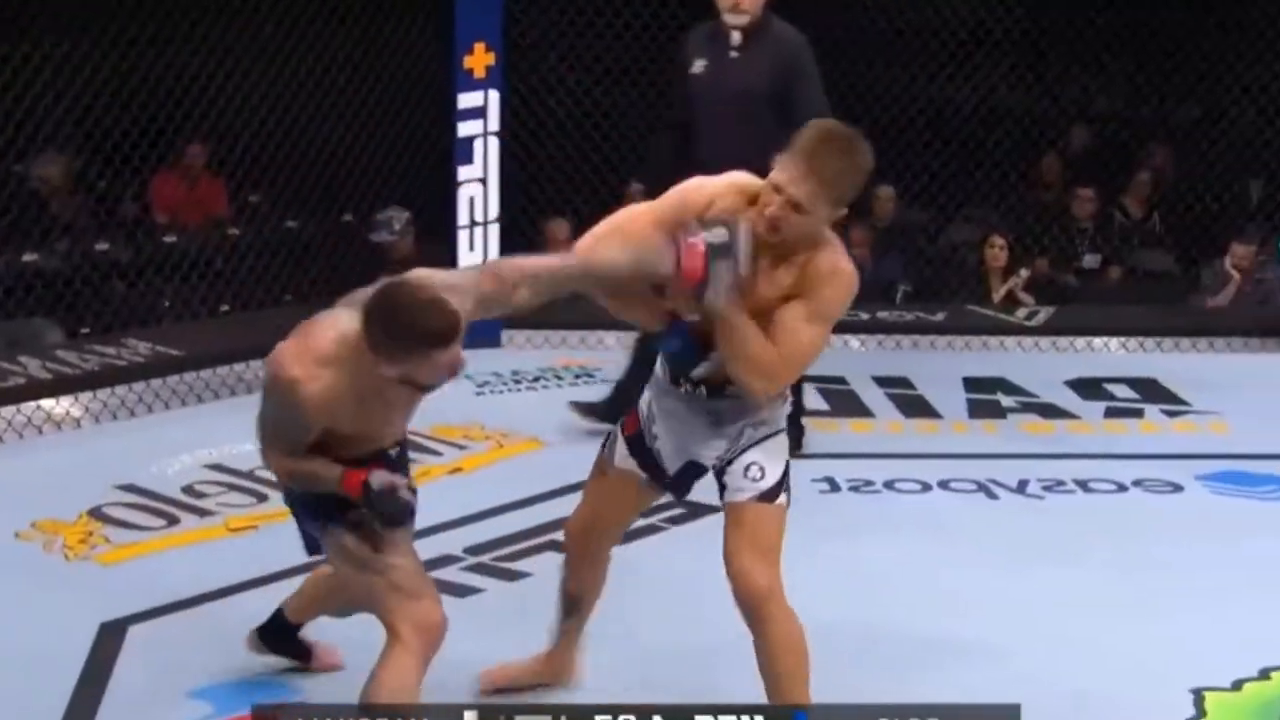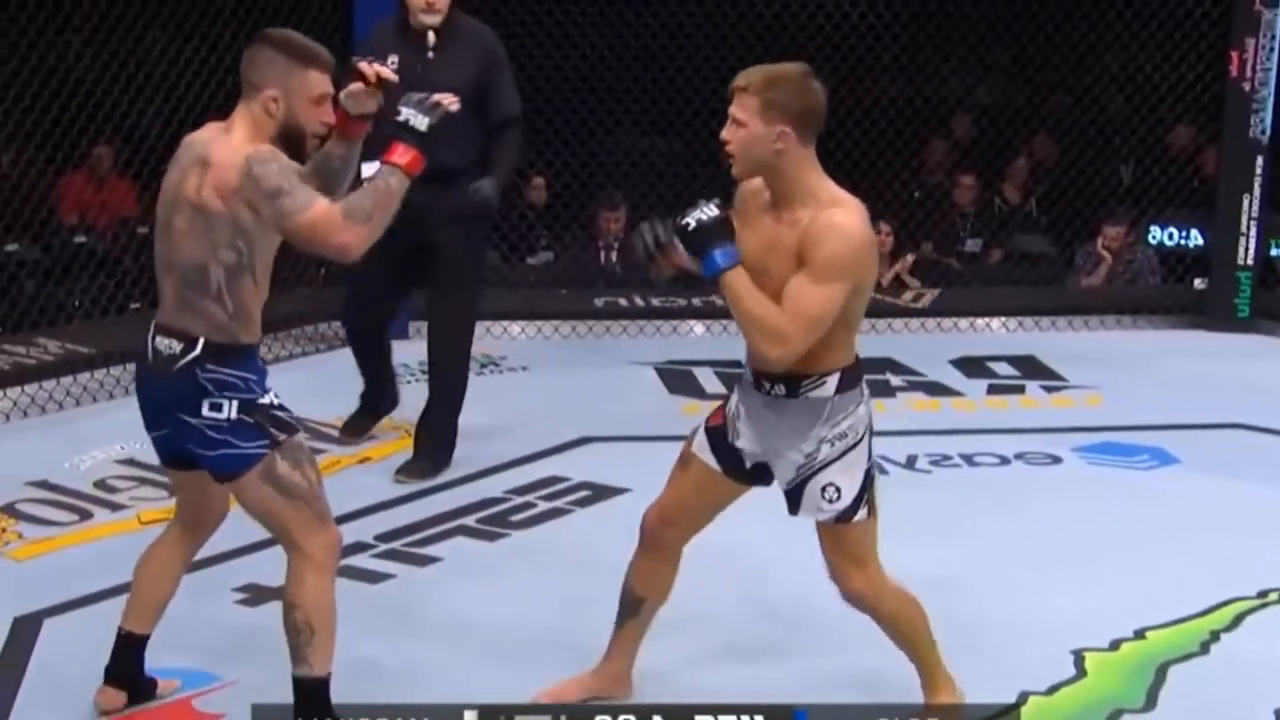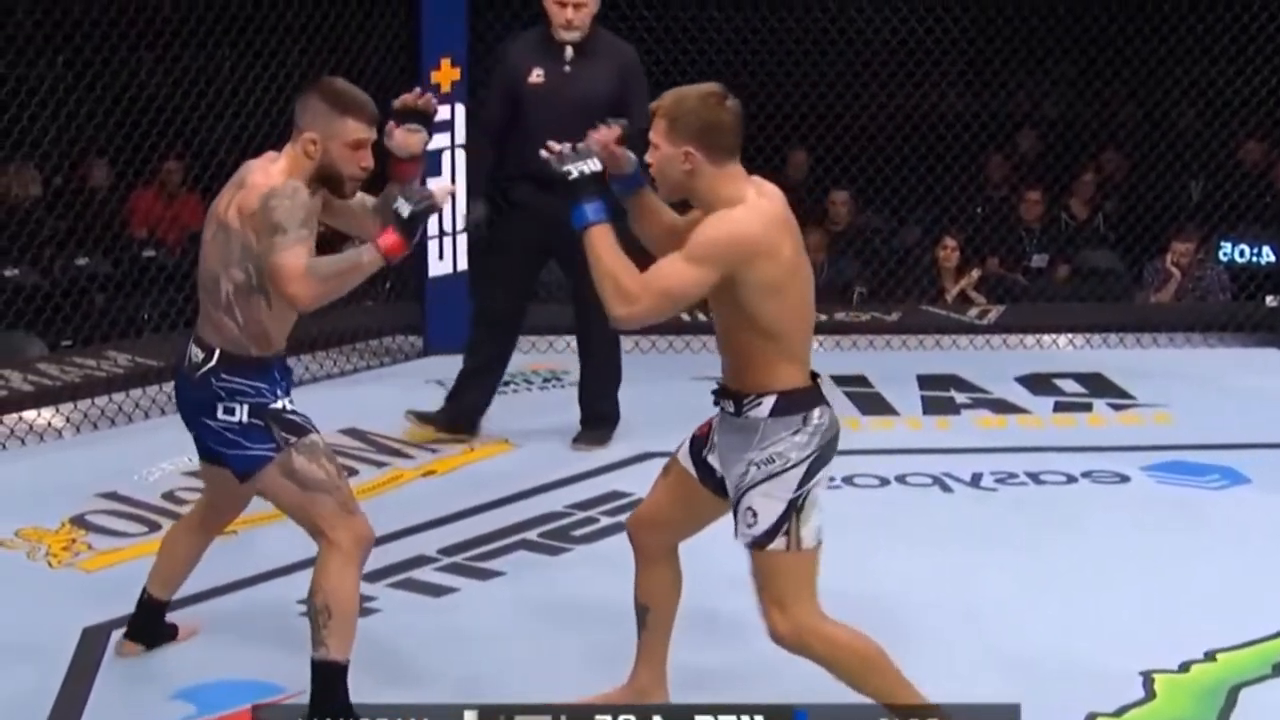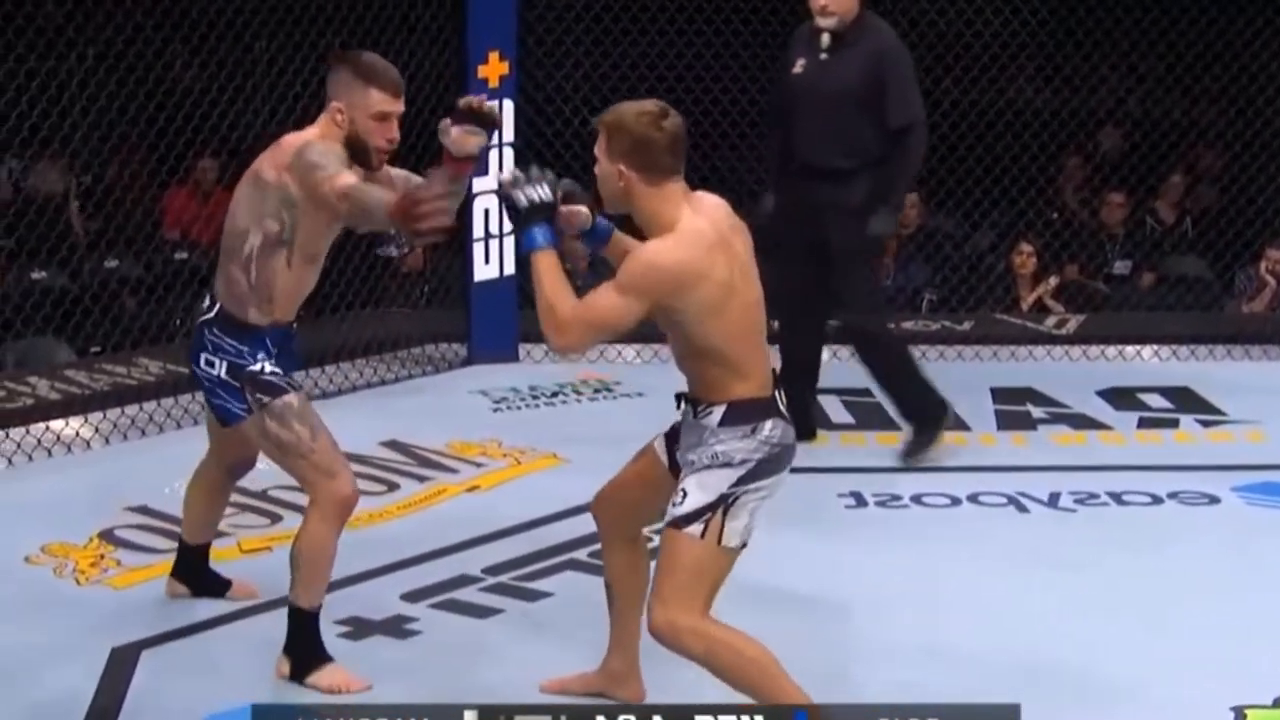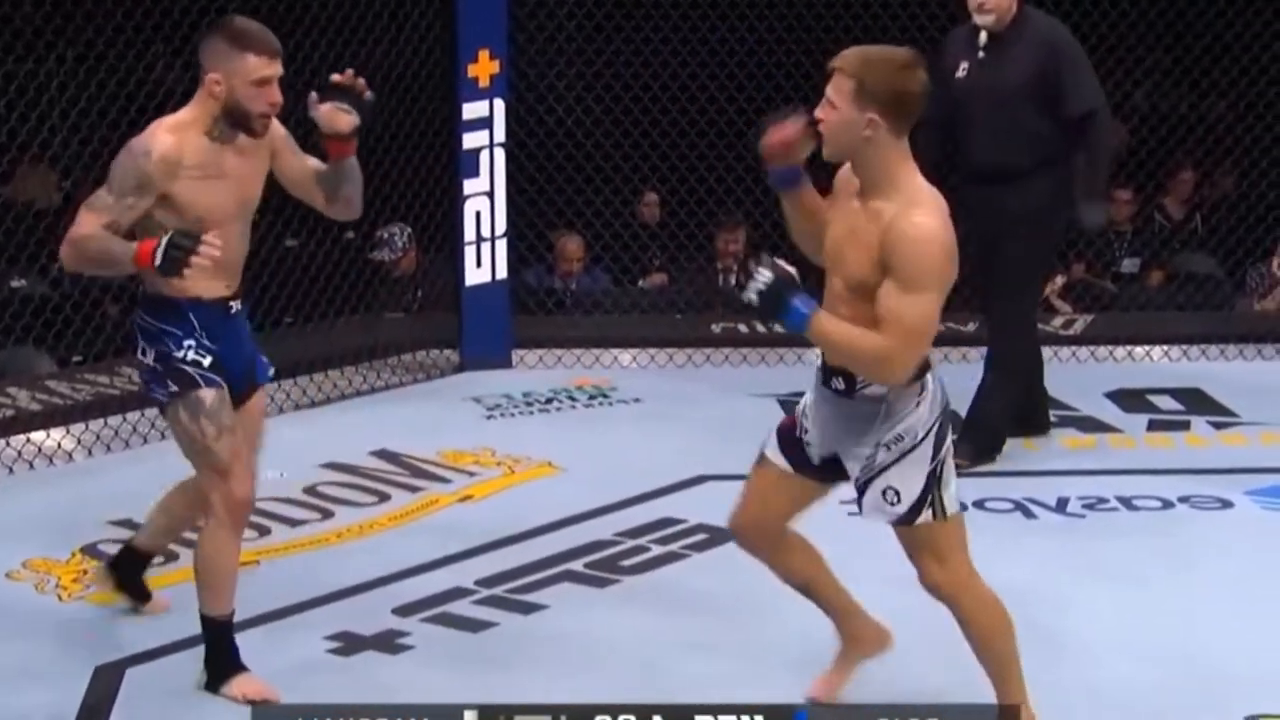
dt=1s
person 1, frame 1
left shoulder: (832, 275)
right shoulder: (710, 197)
left elbow: (765, 381)
left wrist: (719, 289)
right wrist: (675, 331)
left hip: (749, 421)
right hip: (673, 398)
left knee: (758, 589)
right knee: (585, 537)
right ankle: (560, 657)
person 1, frame 2
left shoulder: (839, 229)
right shoulder: (755, 193)
left elbow: (779, 344)
left wrist: (721, 258)
right wrist: (689, 252)
left hip: (825, 414)
right hip: (755, 401)
left knee: (858, 581)
right knee: (660, 527)
left ankle: (937, 678)
right ankle: (612, 673)
person 1, frame 3
left shoulder: (739, 228)
right shoulder: (744, 193)
left elbow: (632, 305)
right elbow: (678, 245)
left wrist: (588, 203)
right wrist: (624, 180)
left hip: (782, 427)
right hip: (742, 416)
left knee: (793, 622)
right knee: (650, 530)
person 1, frame 4
left shoulder: (667, 257)
right shoulder: (708, 208)
left elbow: (566, 333)
left wrist: (538, 232)
right wrist: (595, 230)
left hip: (740, 438)
right hip: (713, 419)
left knee: (677, 620)
right knee: (614, 514)
left ankle: (807, 709)
right ankle: (621, 671)
person 1, frame 5
left shoulder: (920, 228)
right shoulder: (853, 175)
left elbow: (895, 359)
right elbow: (822, 243)
left wrist: (800, 313)
right wrist: (788, 176)
left hip: (892, 411)
right hip: (830, 394)
left knee: (944, 575)
right knee: (754, 525)
right ankle: (858, 632)
person 2, frame 1
left shoulder: (435, 297)
right shoulder: (300, 375)
left elbow: (553, 271)
right elbow: (278, 457)
left wrist: (675, 264)
right wrist: (358, 483)
left hip: (383, 456)
right hip: (331, 482)
left knee: (383, 570)
right knee: (420, 622)
left ankle: (277, 630)
person 2, frame 2
left shoulder: (205, 144)
right shoulder: (250, 165)
left elbow: (317, 194)
right elbow: (345, 237)
left wrist: (355, 122)
right wrist: (404, 148)
left hip: (168, 369)
right hip: (219, 382)
left knee: (195, 521)
right knee: (315, 546)
person 2, frame 3
left shoulder: (296, 183)
right shoulder: (278, 193)
left elbow: (377, 219)
right elbow: (305, 289)
left wrist: (405, 164)
right wrist: (392, 235)
left hip: (213, 379)
right hip: (242, 390)
left knee: (220, 505)
right knee: (347, 534)
left ankle: (144, 628)
person 2, frame 4
left shoulder: (353, 158)
right shoulder: (306, 152)
left elbow: (430, 199)
right elbow: (354, 200)
left wrist: (459, 153)
right wrist: (417, 205)
left hip: (253, 342)
right hip: (241, 348)
left knee: (228, 462)
right knee: (335, 490)
left ankle: (189, 570)
right ankle: (303, 653)
person 2, frame 5
left shoulder: (264, 135)
right shoulder: (158, 151)
left elbow: (345, 206)
right elbow: (77, 247)
left wrist: (341, 138)
right wrist: (153, 254)
left hip: (228, 324)
right hip: (176, 334)
left knee: (221, 481)
right knee: (236, 491)
left ankle: (128, 564)
right ankle: (221, 662)
person 3, frame 1
left shoulder: (787, 47)
right shoulder: (698, 44)
right elbow: (678, 124)
right wrist: (650, 180)
left ankle: (785, 428)
right ankle: (623, 402)
person 3, frame 2
left shoulder: (480, 45)
right shoulder: (380, 44)
left elbow: (509, 124)
left wrist: (496, 178)
left hip: (459, 204)
left knee: (450, 326)
right knee: (365, 312)
left ankle: (436, 443)
right ankle: (377, 398)
person 3, frame 3
left shoulder: (620, 58)
right shoulder: (520, 53)
right elbow: (494, 129)
right wrist: (482, 197)
right hip: (527, 202)
left knee: (595, 316)
right knee: (496, 306)
left ankle: (600, 417)
right ankle: (460, 414)
person 3, frame 4
left shoulder: (882, 46)
right shoulder: (803, 42)
left elbow: (910, 134)
left wrist: (888, 207)
right wrist: (775, 186)
left hip: (856, 201)
right hip: (802, 196)
left knee: (860, 314)
right knee: (795, 310)
left ankle: (926, 412)
right ankle: (795, 419)
person 3, frame 5
left shoulder: (1049, 40)
right shoulder: (958, 45)
left elbow: (1092, 121)
right elbow: (937, 126)
left wrist: (1092, 194)
left hip: (1038, 197)
right hip: (982, 196)
left knee: (1012, 313)
right knee: (1000, 309)
left ankle: (981, 436)
right ankle: (1027, 412)
